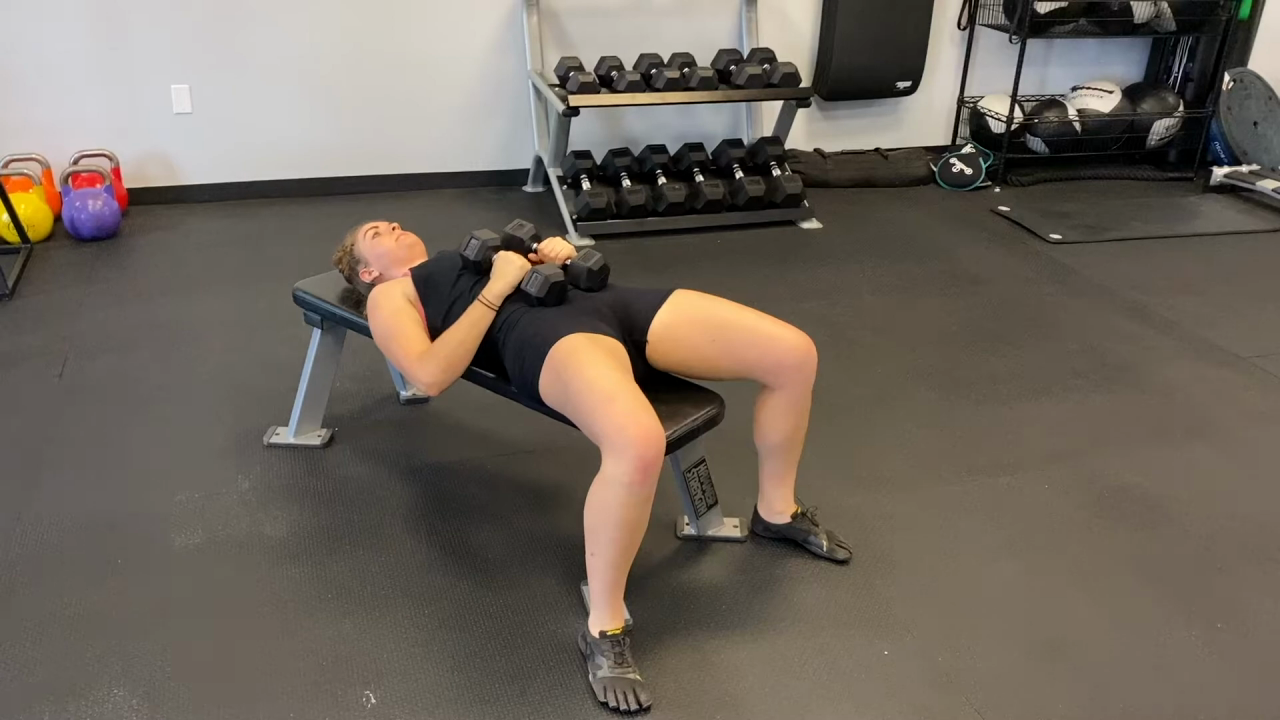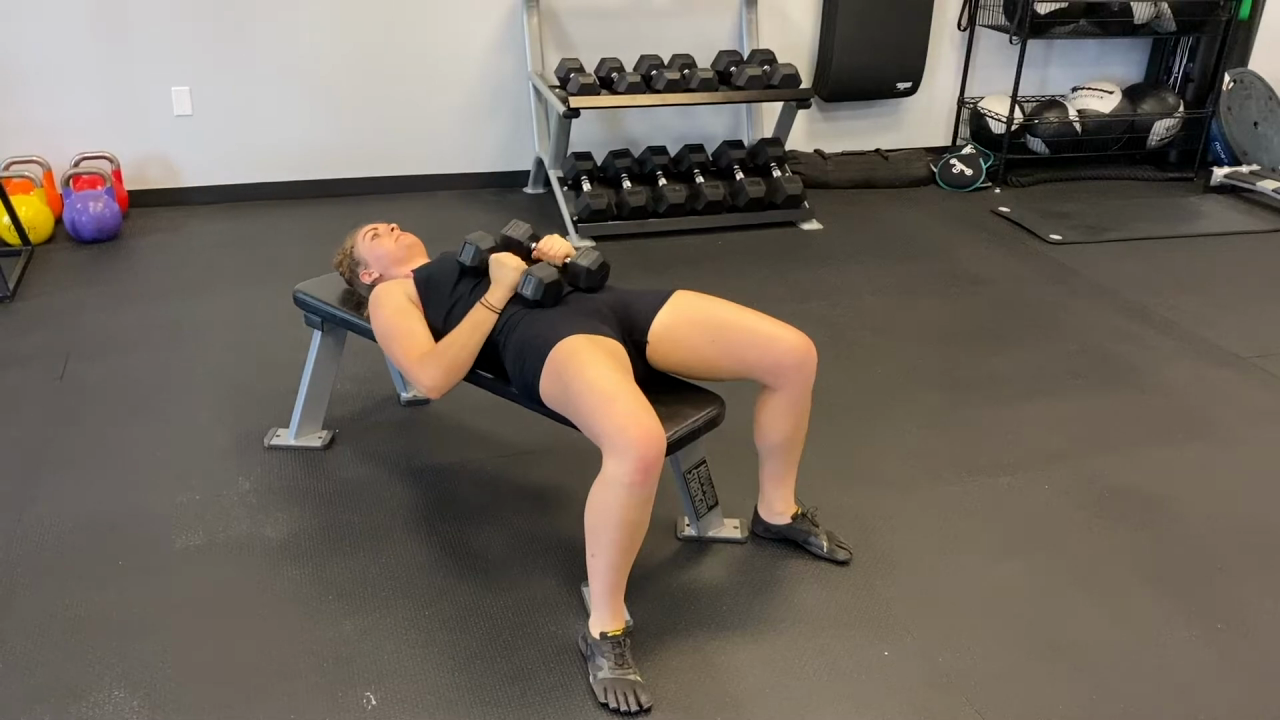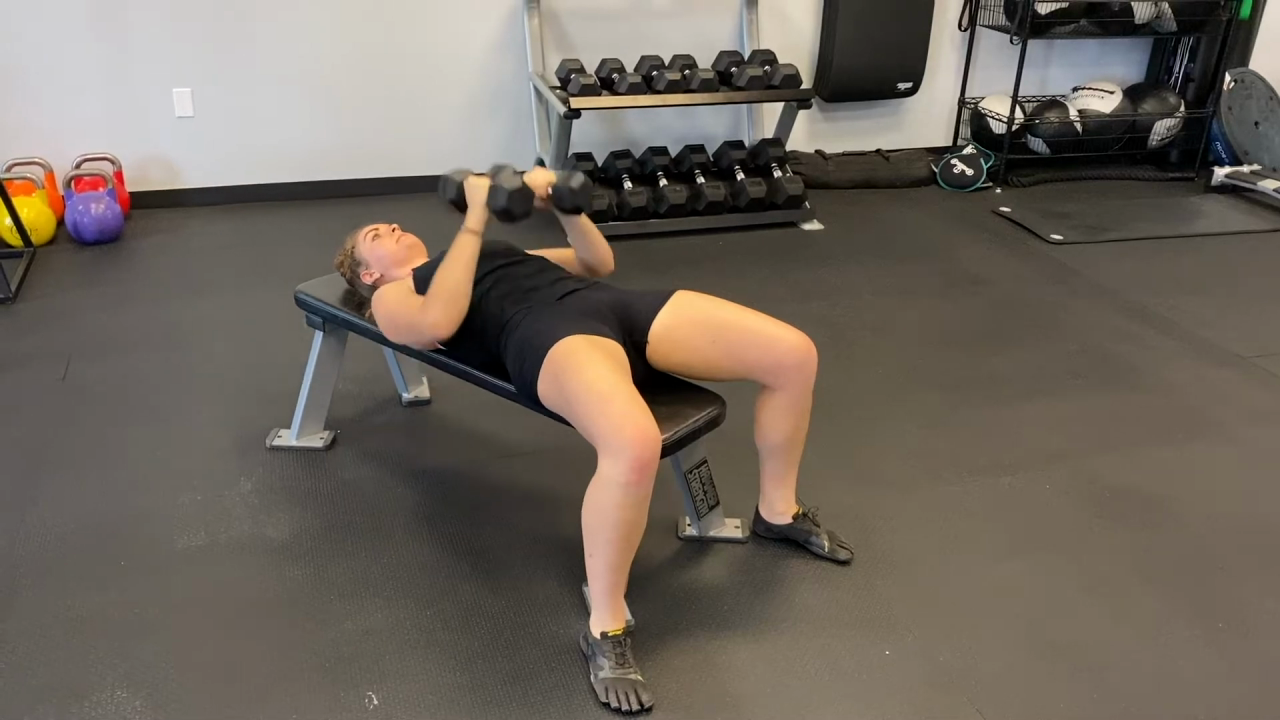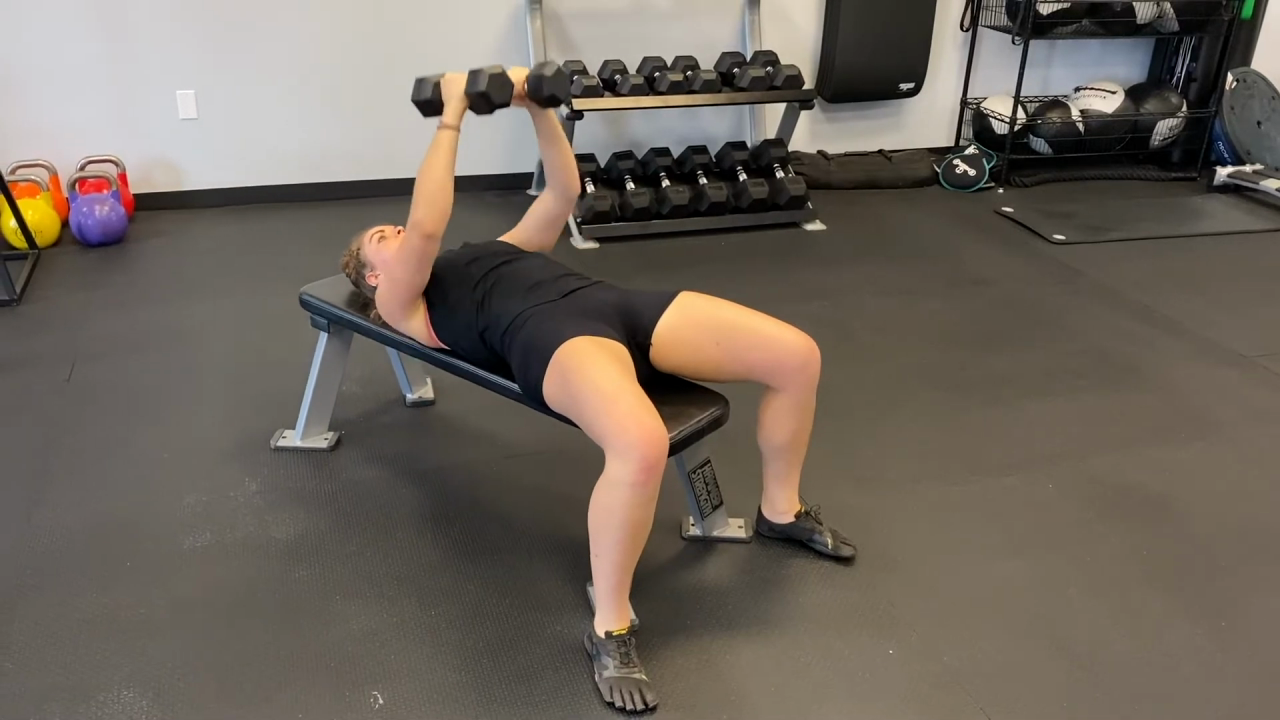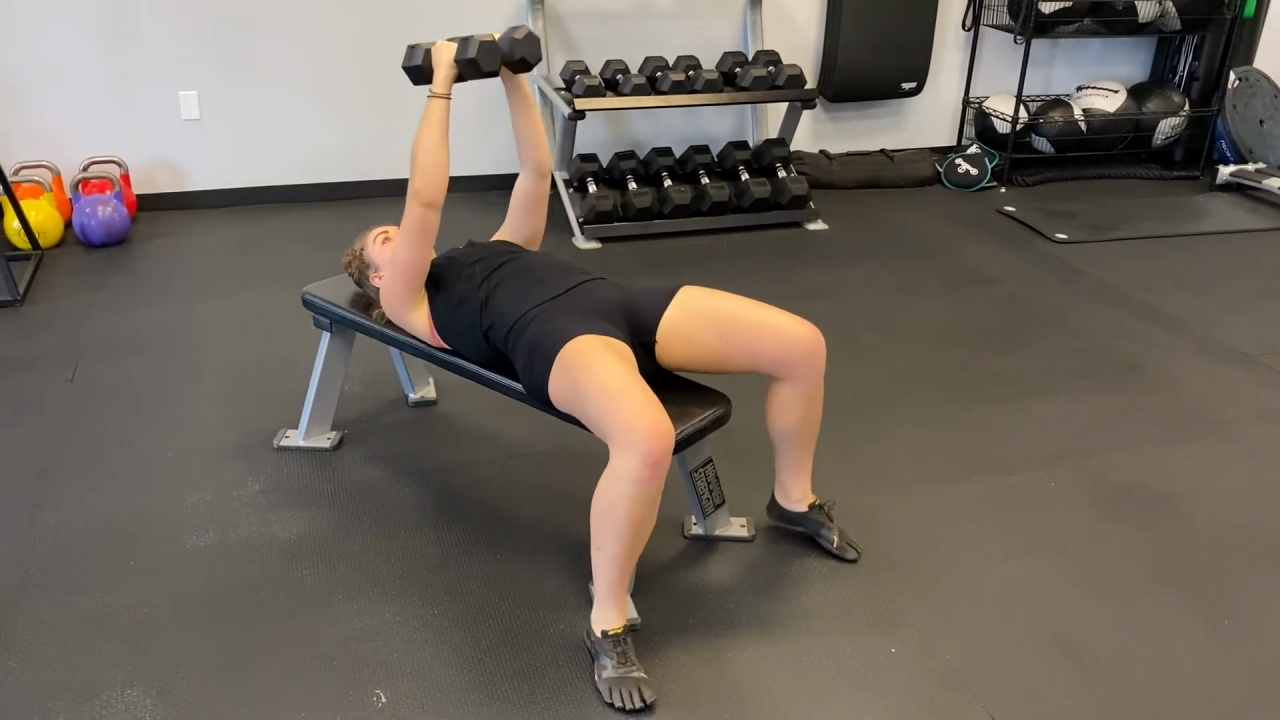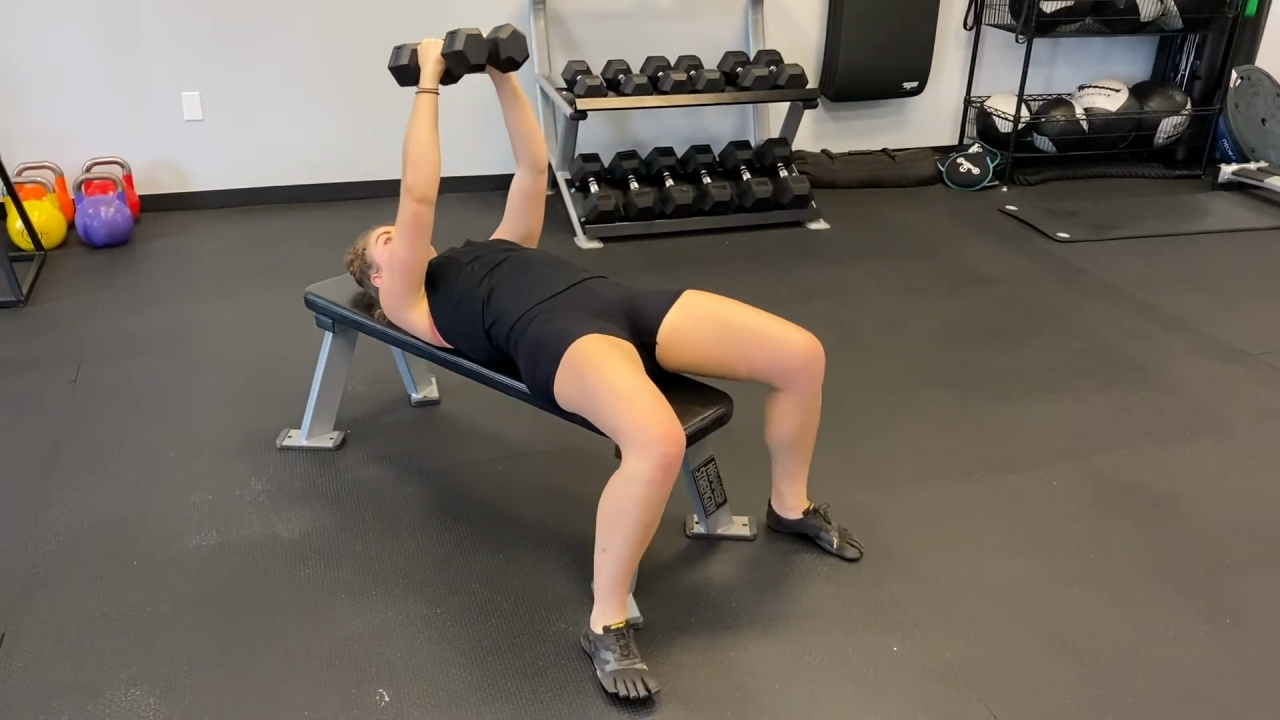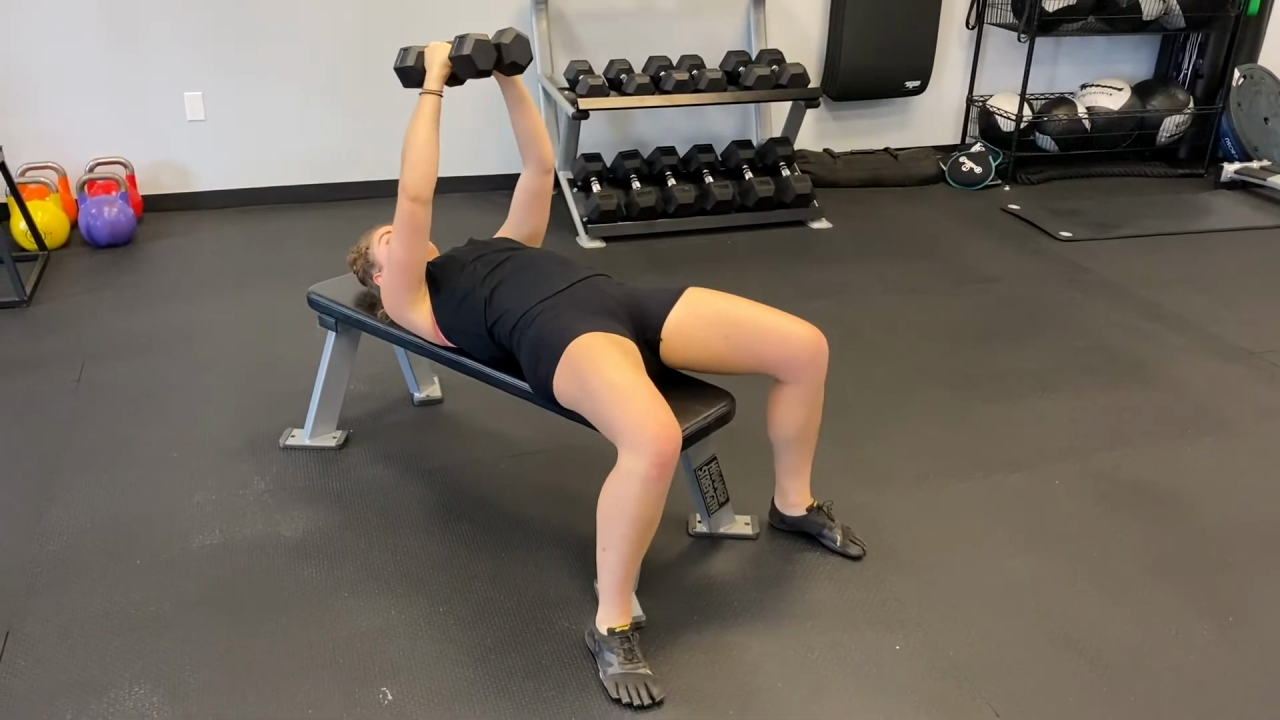
dt=0.5s
person 1, frame 1
right shoulder: (391, 295)
right elbow: (430, 375)
left wrist: (568, 255)
right wrist: (496, 288)
right hip: (544, 328)
left knee: (794, 355)
right knee: (639, 445)
left ankle: (777, 511)
right ankle: (604, 629)
person 1, frame 2
right shoulder: (391, 296)
right elbow: (434, 378)
left wrist: (569, 256)
right wrist: (497, 292)
right hip: (544, 331)
left knee: (793, 354)
right knee: (639, 445)
left ankle: (777, 511)
right ankle: (604, 630)
person 1, frame 3
left shoulder: (495, 250)
right shoulder: (392, 298)
left elbow: (600, 262)
right elbow: (439, 323)
right wrist: (475, 220)
left hip: (610, 301)
right hip: (544, 329)
left knee: (794, 354)
right knee: (633, 446)
left ankle: (778, 510)
right ankle: (605, 629)
person 1, frame 4
left shoulder: (497, 250)
right shoulder: (402, 303)
left elbow: (564, 192)
right elbow: (426, 226)
left wrist: (538, 109)
right wrist: (451, 118)
left hip: (613, 302)
right hip: (548, 333)
left knee: (797, 356)
right knee: (641, 445)
left ankle: (781, 509)
right ankle: (609, 630)
person 1, frame 5
left shoulder: (493, 249)
right shoulder: (407, 300)
left elbow: (537, 171)
right elbow: (425, 197)
left wrist: (512, 78)
right wrist: (441, 86)
left hip: (618, 303)
right hip: (554, 332)
left knee: (802, 346)
right knee: (647, 442)
left ankle: (794, 499)
right ankle: (607, 626)
person 1, frame 6
left shoulder: (493, 249)
right shoulder: (407, 301)
left elbow: (533, 168)
right elbow: (419, 195)
left wrist: (501, 76)
right wrist: (428, 84)
left hip: (620, 303)
right hip: (555, 334)
left knee: (802, 355)
right knee: (658, 444)
left ankle: (790, 506)
right ankle: (606, 625)
person 1, frame 7
left shoulder: (496, 246)
right shoulder: (409, 298)
left elbow: (539, 167)
right elbow: (414, 195)
left wrist: (508, 78)
right wrist: (433, 86)
left hip: (620, 300)
right hip: (556, 328)
left knee: (805, 348)
right knee: (654, 442)
left ankle: (795, 504)
right ankle: (611, 626)
